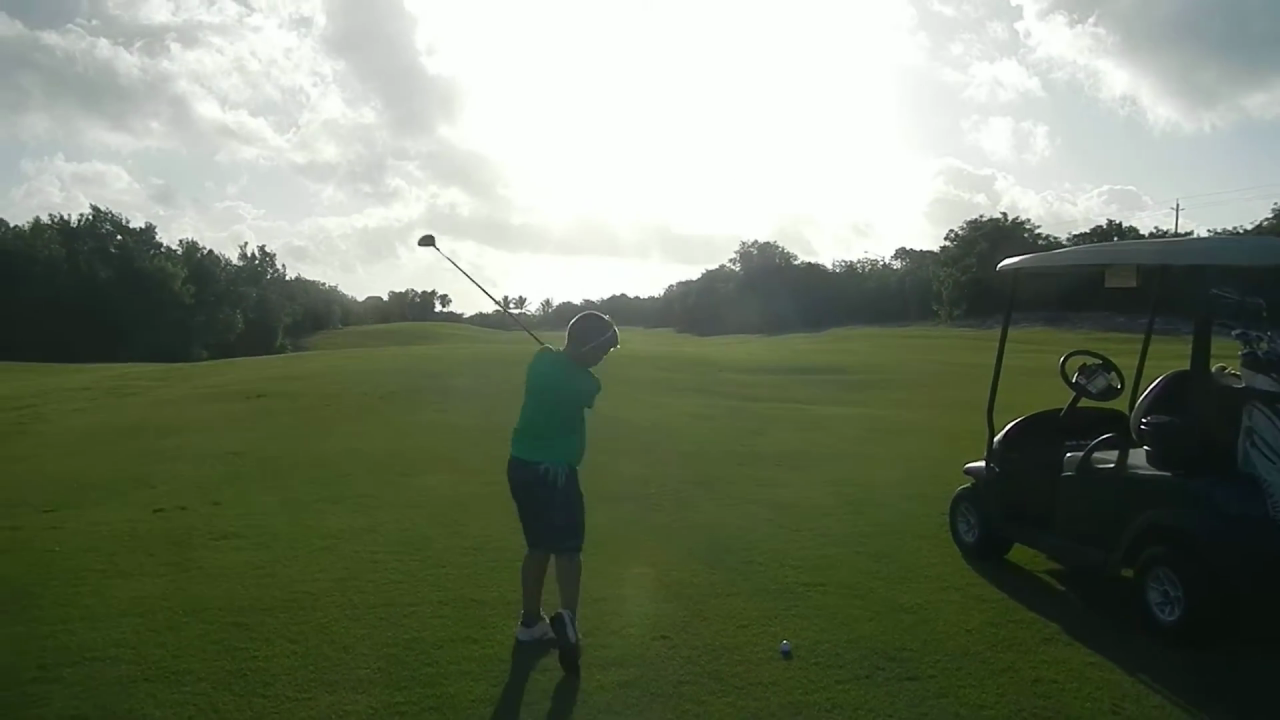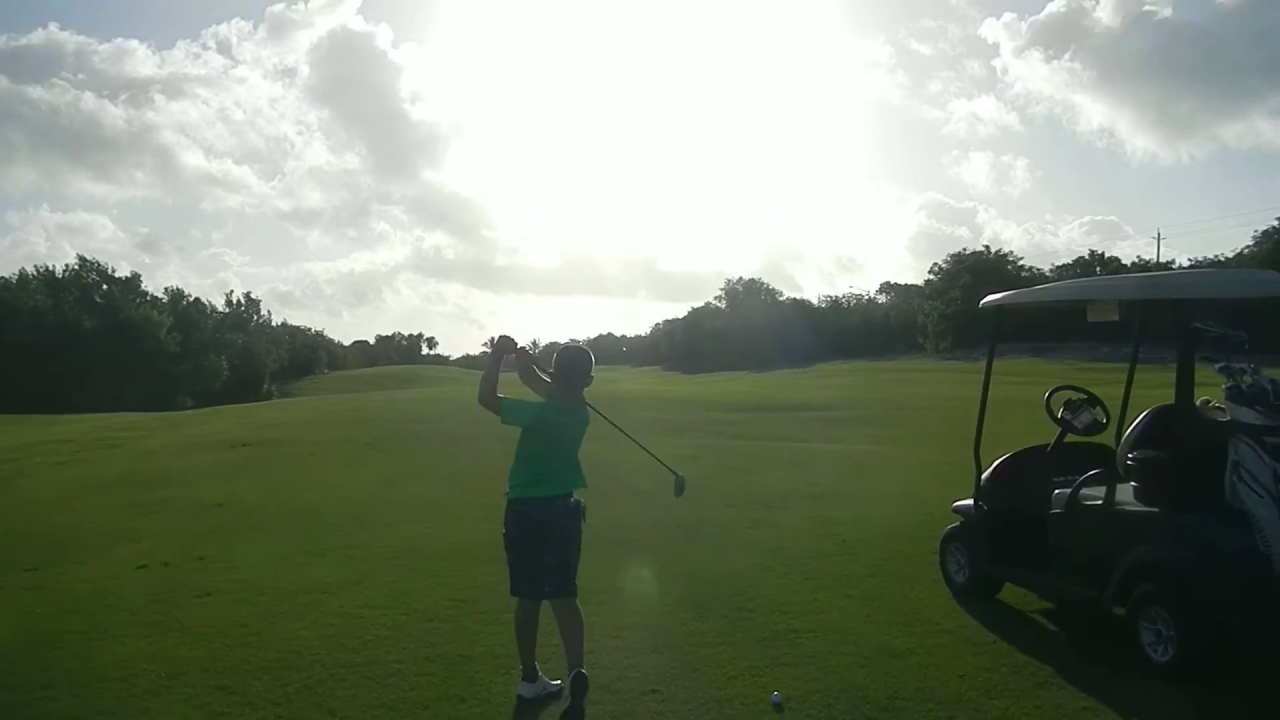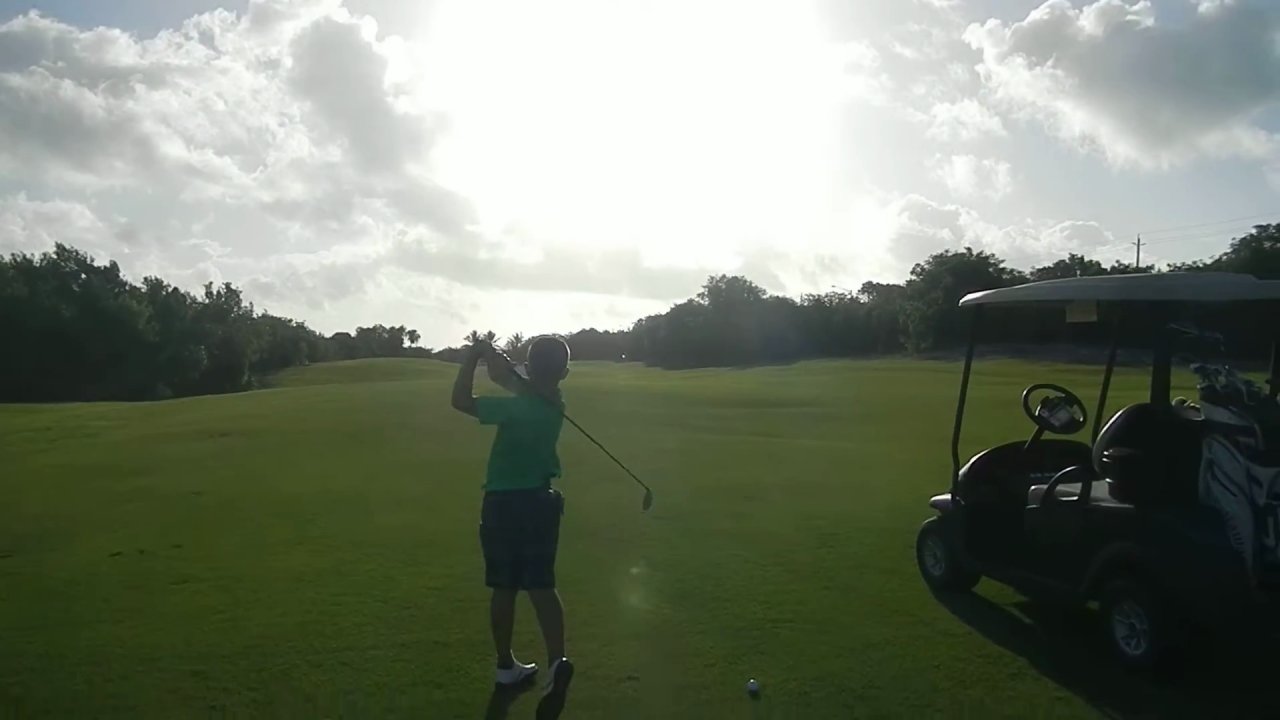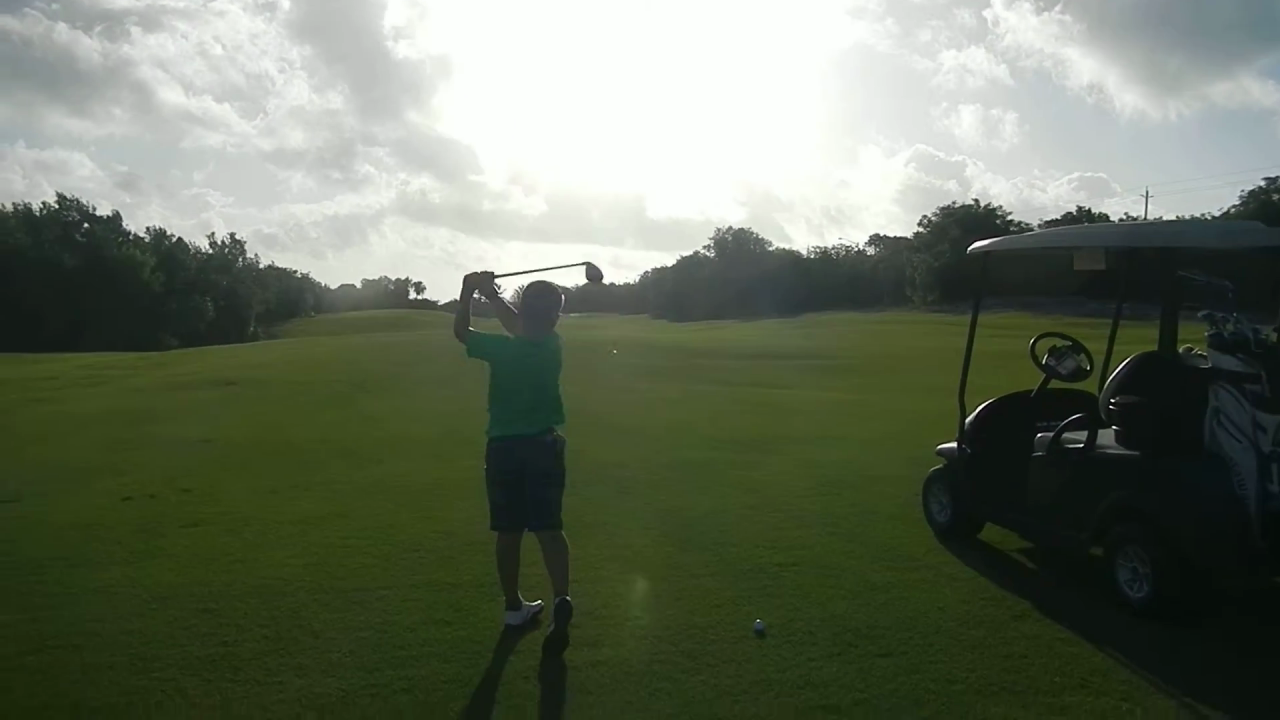
dt=0.4s
person 1, frame 1
left shoulder: (542, 361)
right shoulder: (582, 382)
left hip: (524, 466)
right hip: (554, 472)
left knee: (539, 546)
right knee: (567, 548)
left ankle: (531, 620)
right ankle: (567, 617)
person 1, frame 2
left shoulder: (541, 413)
right shoulder: (580, 411)
left elbow: (486, 398)
right elbow: (541, 385)
left wrist: (498, 355)
right wrist: (520, 355)
left hip: (523, 511)
right hip: (562, 510)
left knee: (527, 598)
right knee: (563, 596)
left ankle: (530, 677)
right ankle: (576, 671)
person 1, frame 3
left shoulder: (520, 406)
right shoulder: (551, 401)
left elbow: (461, 401)
right elbow: (504, 376)
left wrist: (473, 357)
right wrist: (494, 358)
left hip: (503, 503)
right hip: (539, 500)
left knee: (503, 588)
right knee: (541, 586)
left ankle: (506, 664)
right ankle: (557, 662)
person 1, frame 4
left shoulder: (503, 349)
right shoulder: (552, 346)
left elbow: (461, 331)
right elbow: (520, 327)
left wrist: (468, 292)
right wrist: (491, 292)
left hip: (504, 448)
right hip: (543, 446)
left knee: (508, 530)
right knee: (549, 528)
left ankle: (514, 606)
right ankle: (561, 601)
